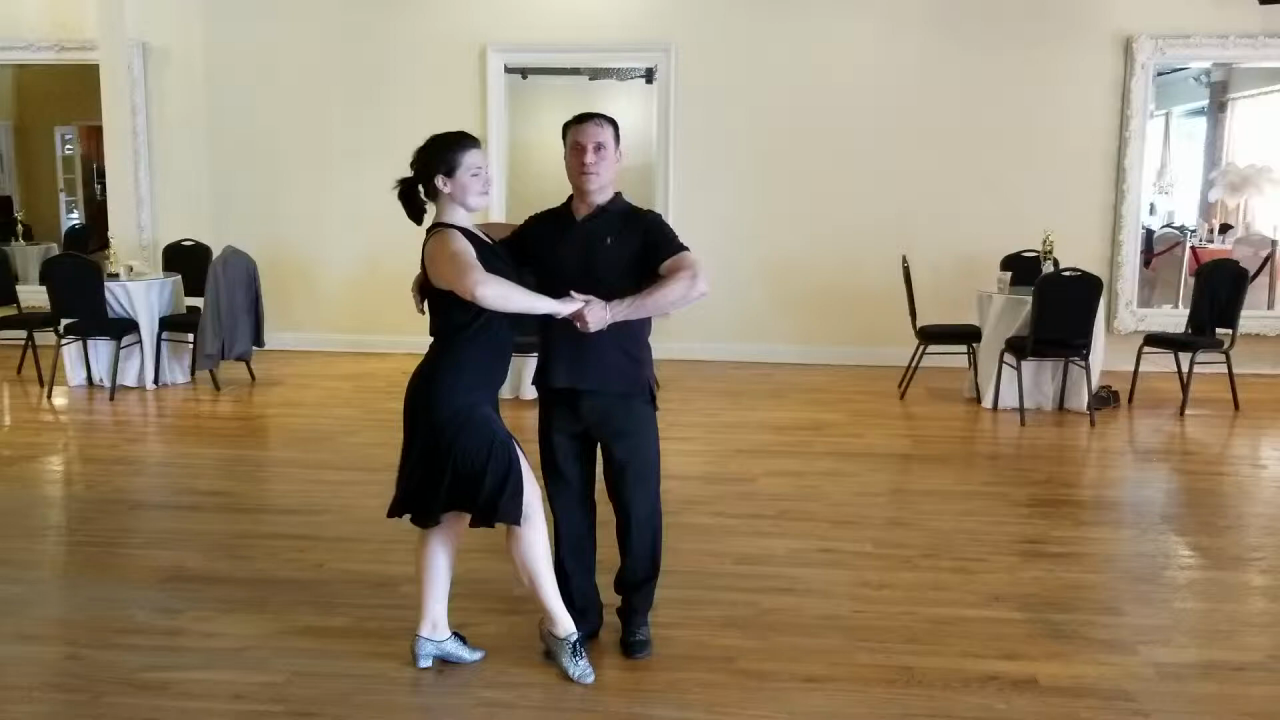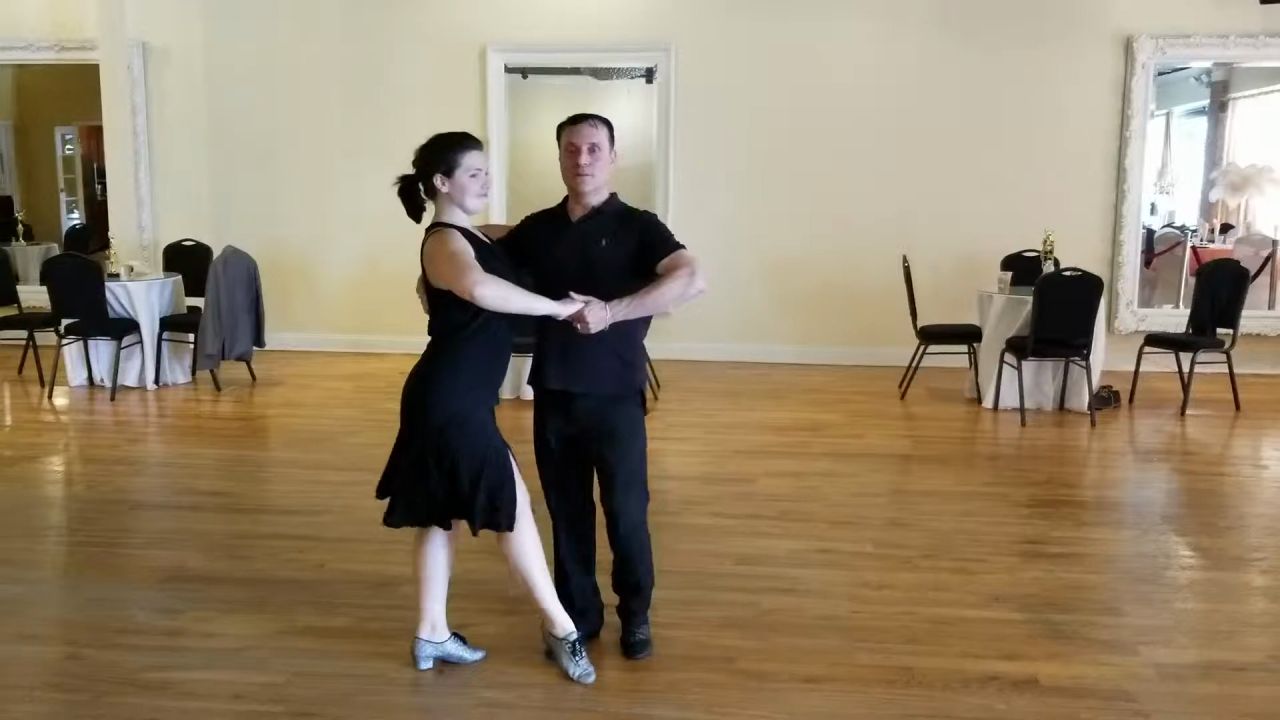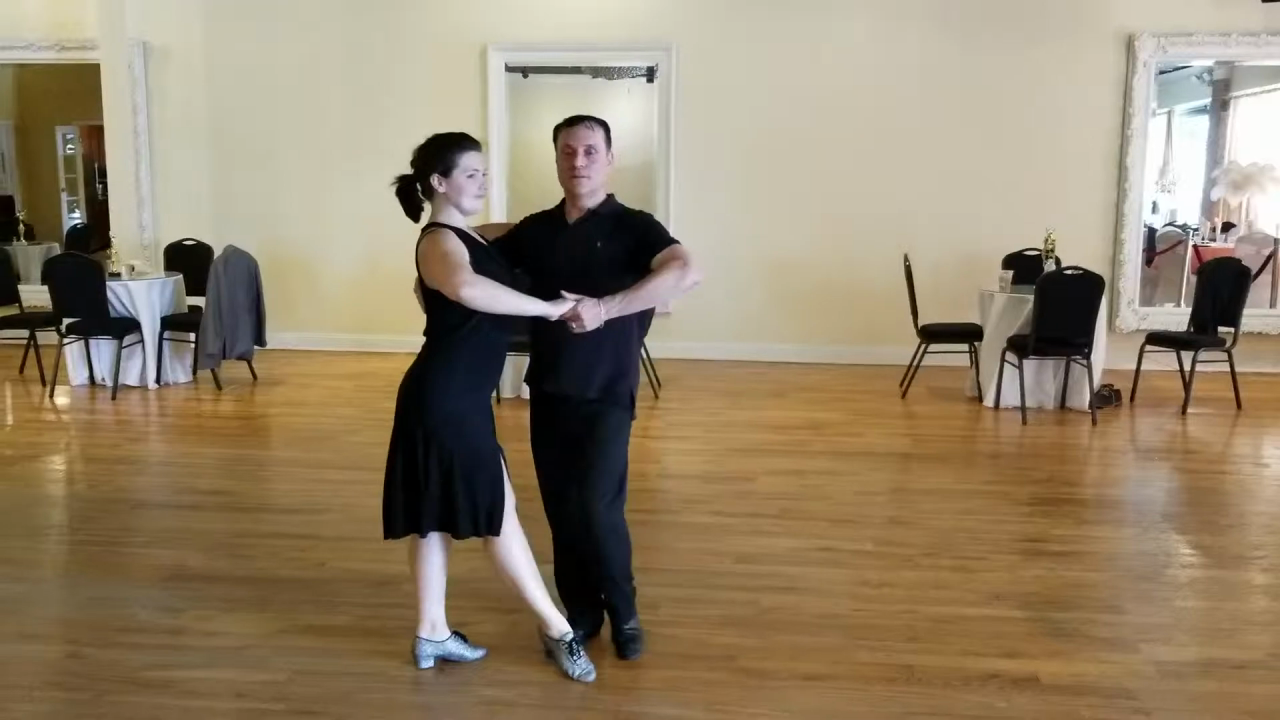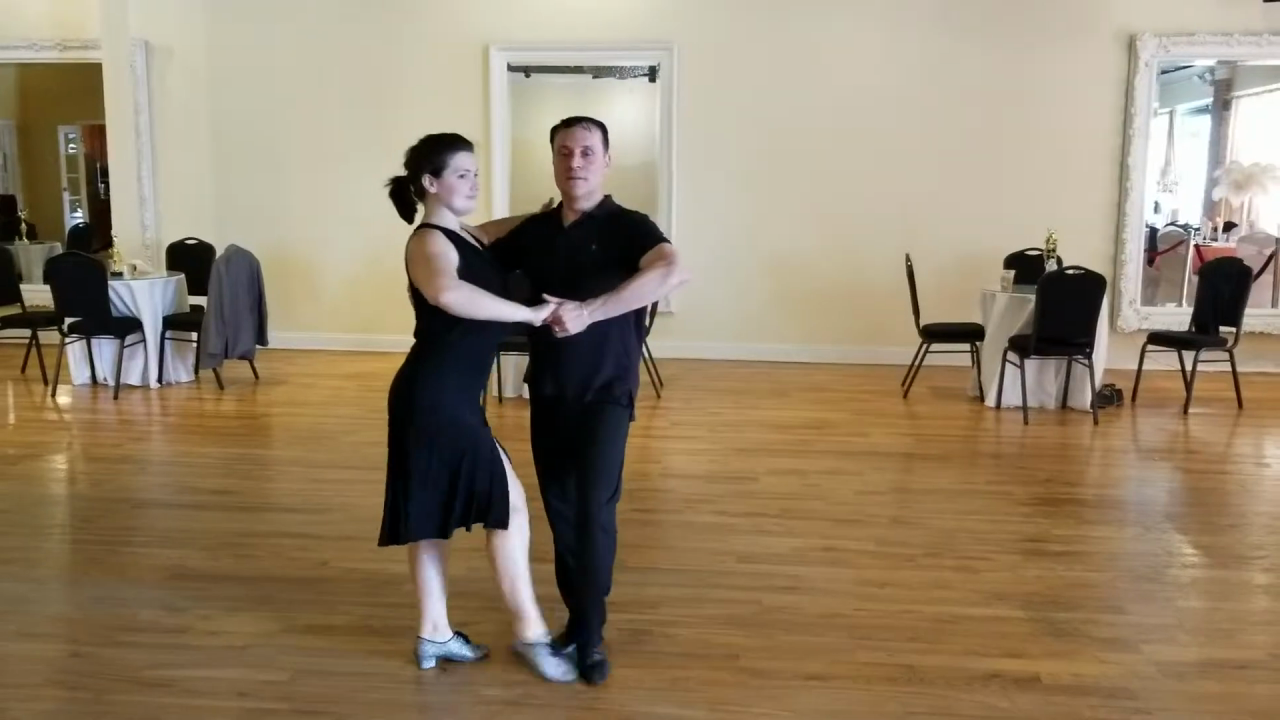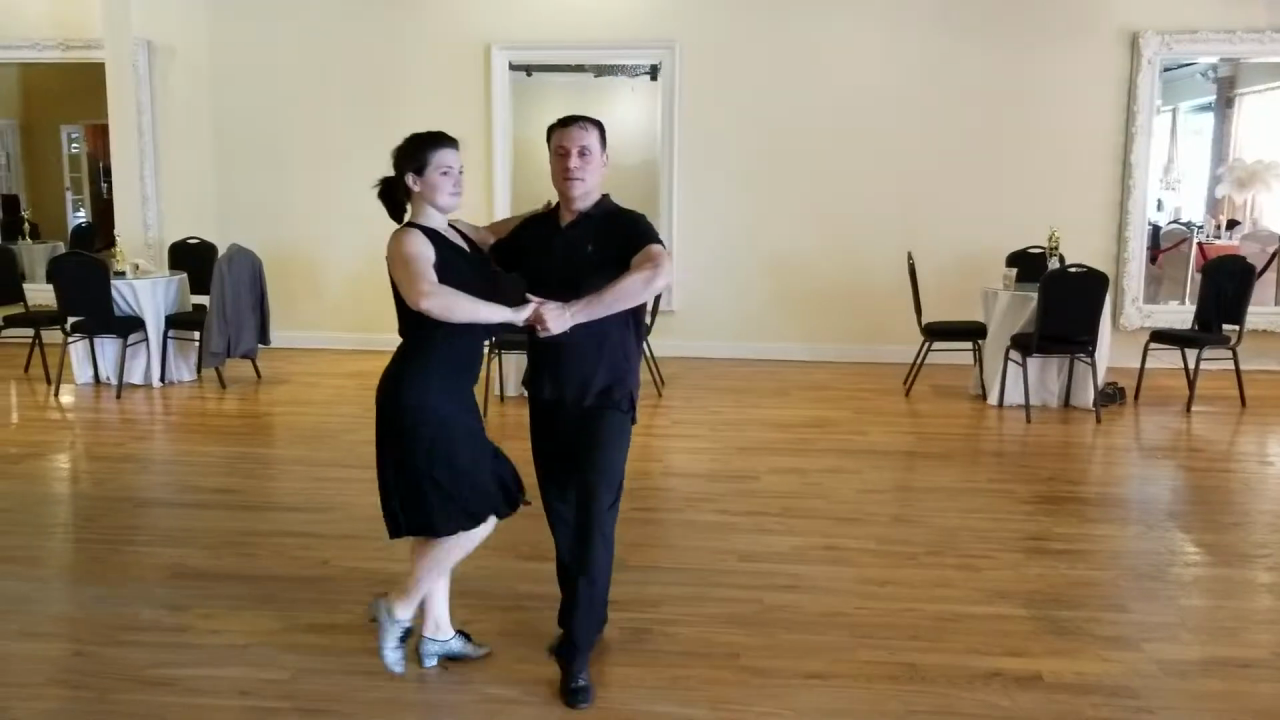
dt=0.2s
person 1, frame 1
left shoulder: (642, 226)
right shoulder: (541, 229)
left elbow: (693, 282)
left wrist: (612, 311)
left hip: (624, 392)
right hip: (559, 391)
left knee: (638, 508)
right knee: (567, 510)
left ankle: (635, 612)
right ankle: (578, 615)
person 1, frame 2
left shoulder: (637, 227)
right shoulder: (538, 229)
left elbow: (691, 280)
left wrist: (611, 312)
left hip: (613, 394)
right hip: (553, 393)
left knee: (626, 510)
right knee: (566, 511)
left ankle: (635, 614)
right ankle: (580, 614)
person 1, frame 3
left shoulder: (634, 227)
right shoulder: (535, 230)
left elbow: (686, 273)
left wrist: (605, 308)
left hip: (605, 393)
right hip: (548, 393)
left knee: (598, 506)
right knee: (561, 511)
left ankle: (623, 611)
right ankle: (581, 616)
person 1, frame 4
left shoulder: (629, 227)
right shoulder: (533, 231)
left elbow: (671, 272)
left wrist: (588, 311)
left hip: (606, 392)
right hip: (548, 393)
left knee: (593, 508)
right knee: (561, 511)
left ankle: (590, 631)
right ankle: (577, 614)
person 1, frame 5
left shoulder: (626, 226)
right shoulder: (533, 231)
left elbow: (658, 273)
left wrist: (570, 313)
left hip: (605, 398)
right hip: (547, 397)
left knee: (594, 520)
right knee: (562, 517)
left ankle: (576, 651)
right ankle: (584, 618)
person 2, frame 1
left shoulder: (467, 236)
right shoulder: (445, 242)
right elbow: (480, 288)
right wrist: (557, 306)
left hip: (460, 395)
right hip: (452, 398)
left knee: (450, 511)
right knee: (525, 500)
left ankle: (432, 633)
right ankle: (561, 628)
person 2, frame 2
left shoulder: (466, 236)
right shoulder: (444, 242)
right elbow: (479, 288)
right wrist: (557, 307)
left hip: (460, 395)
right hip: (449, 398)
left knee: (443, 513)
right knee: (510, 507)
left ankle: (431, 634)
right ankle: (561, 628)
person 2, frame 3
left shoulder: (464, 237)
right shoulder: (439, 241)
right elbow: (468, 289)
right wrist: (548, 308)
left hip: (459, 395)
right hip: (444, 398)
left knee: (442, 515)
right knee: (496, 512)
left ankle: (432, 633)
right ankle: (558, 630)
person 2, frame 4
left shoulder: (459, 237)
right shoulder: (429, 243)
right elbow: (448, 293)
right wrist: (531, 314)
left hip: (452, 395)
right hip: (433, 398)
left knee: (439, 516)
right knee: (506, 506)
left ankle: (434, 634)
right ankle: (531, 633)
person 2, frame 5
left shoulder: (459, 236)
right shoulder: (408, 242)
left elbow: (501, 235)
right elbow: (427, 298)
right wrist: (514, 315)
left hip: (450, 394)
right hip: (418, 398)
left knee: (442, 516)
right knee: (477, 510)
left ankle: (437, 632)
right ankle: (397, 609)
